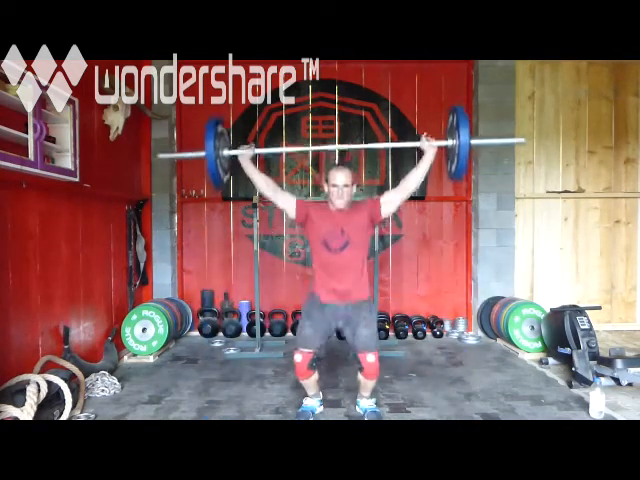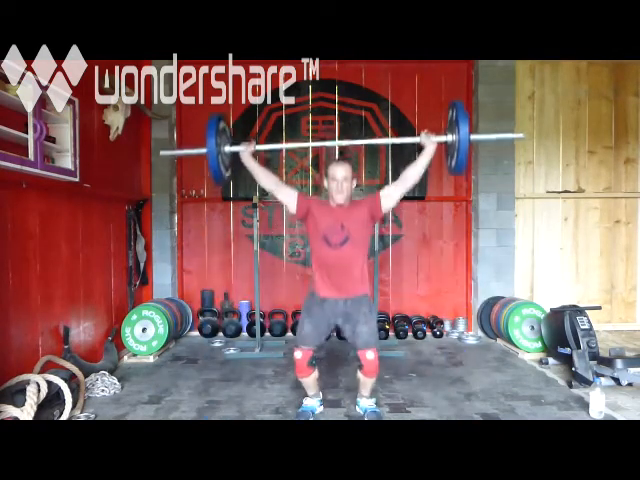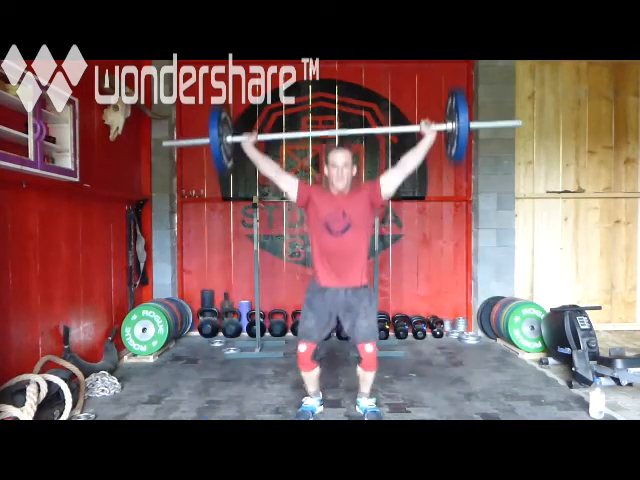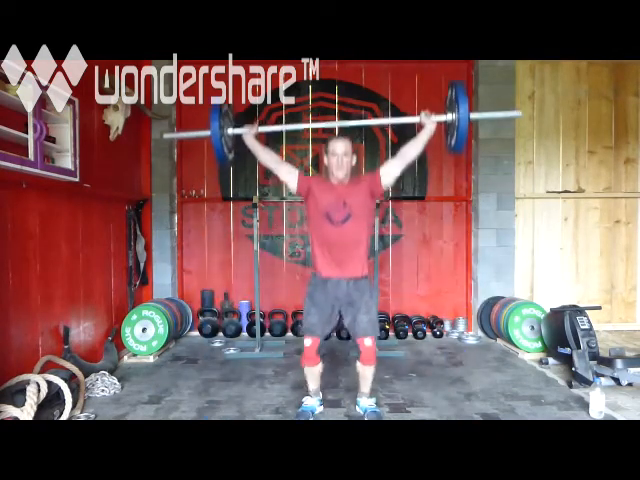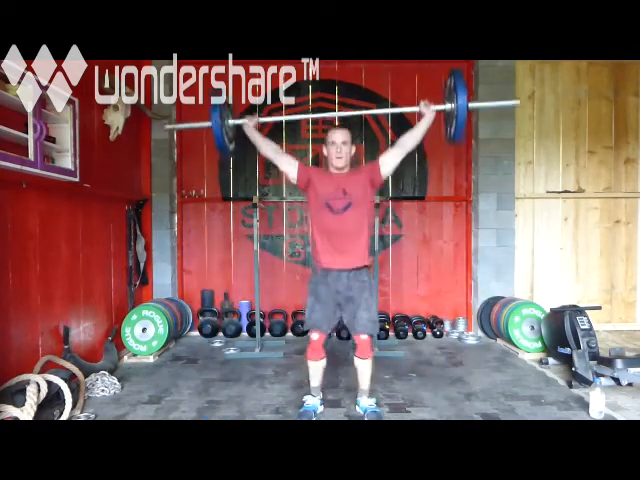
dt=0.1s
person 1, frame 1
left shoulder: (366, 213)
right shoulder: (310, 213)
left elbow: (404, 190)
right elbow: (273, 192)
left wrist: (429, 153)
right wrist: (246, 161)
left hip: (357, 303)
right hip: (320, 302)
left knee: (370, 364)
right knee: (301, 360)
left ankle: (365, 400)
right ankle: (313, 399)
person 1, frame 2
left shoulder: (367, 209)
right shoulder: (311, 209)
left elbow: (404, 183)
right elbow: (274, 185)
left wrist: (428, 150)
right wrist: (246, 157)
left hip: (357, 299)
right hip: (320, 298)
left knee: (369, 359)
right knee: (302, 356)
left ankle: (365, 400)
right ankle: (313, 399)
person 1, frame 3
left shoulder: (367, 196)
right shoulder: (312, 197)
left elbow: (402, 169)
right elbow: (275, 173)
left wrist: (428, 138)
right wrist: (249, 147)
left hip: (358, 290)
right hip: (321, 289)
left knee: (368, 353)
right knee: (305, 351)
left ankle: (365, 400)
right ankle: (313, 399)
person 1, frame 4
left shoulder: (368, 186)
right shoulder: (311, 187)
left elbow: (402, 158)
right elbow: (275, 163)
left wrist: (428, 128)
right wrist: (250, 139)
left hip: (358, 282)
right hip: (322, 281)
left knee: (367, 344)
right knee: (310, 343)
left ankle: (365, 399)
right ankle: (313, 399)
person 1, frame 5
left shoulder: (367, 177)
right shoulder: (312, 178)
left elbow: (401, 148)
right elbow: (275, 154)
left wrist: (427, 118)
right wrist: (250, 129)
left hip: (359, 275)
right hip: (324, 275)
left knee: (363, 340)
right knee: (316, 339)
left ankle: (364, 399)
right ankle: (314, 398)
